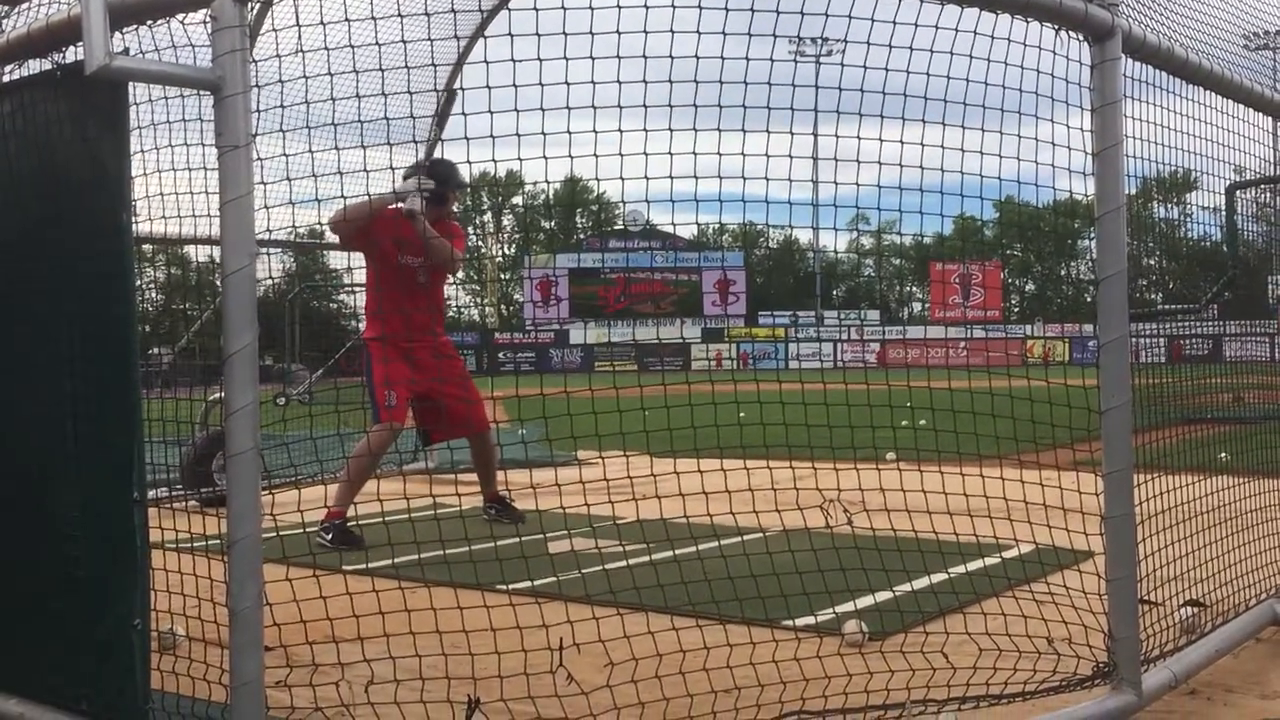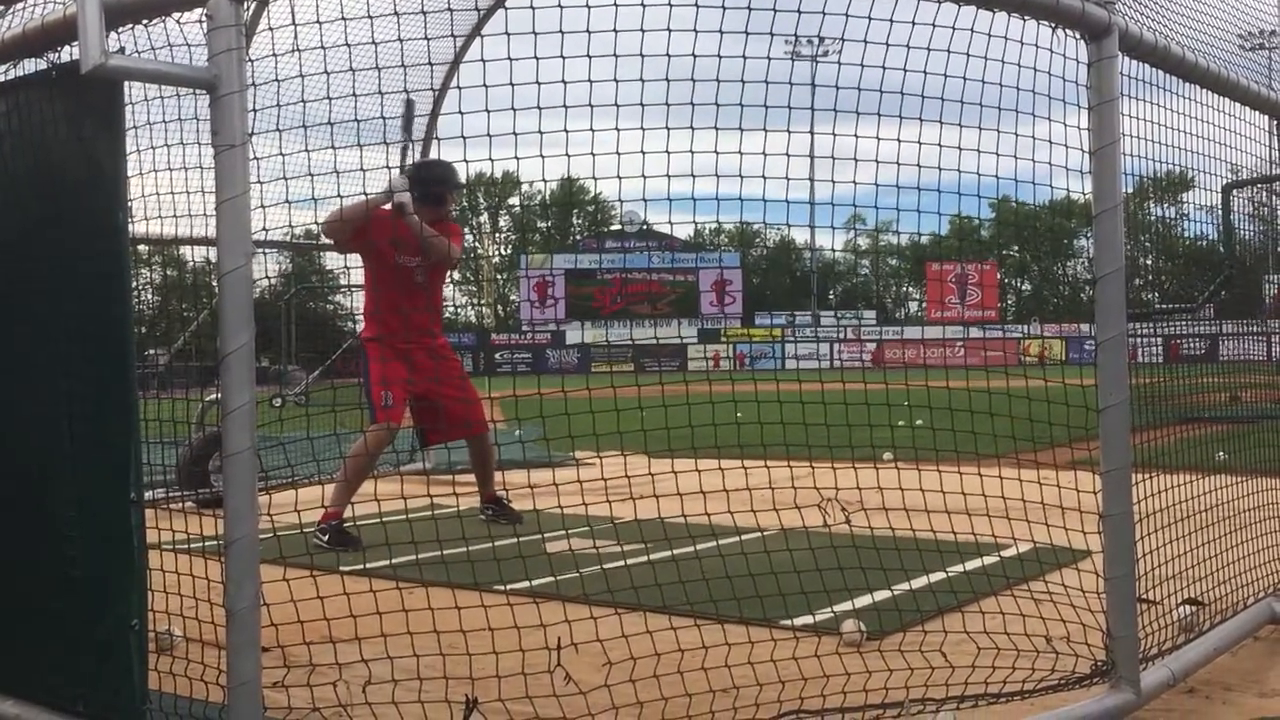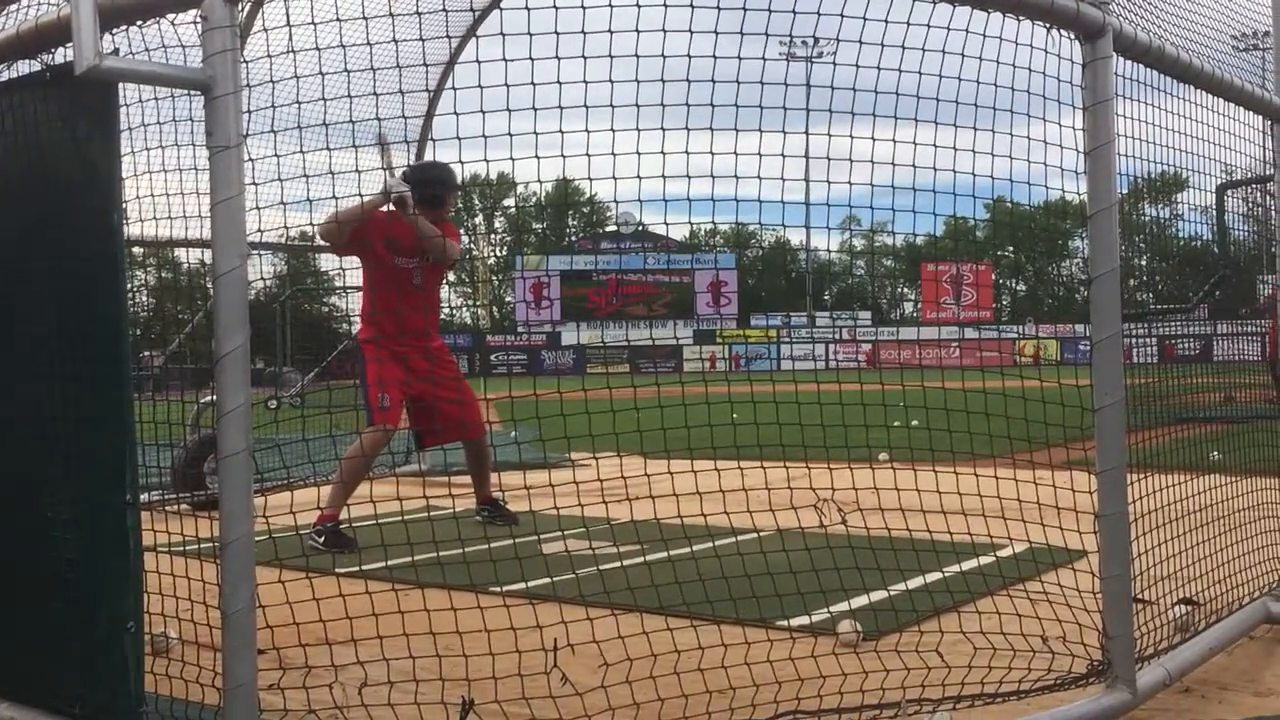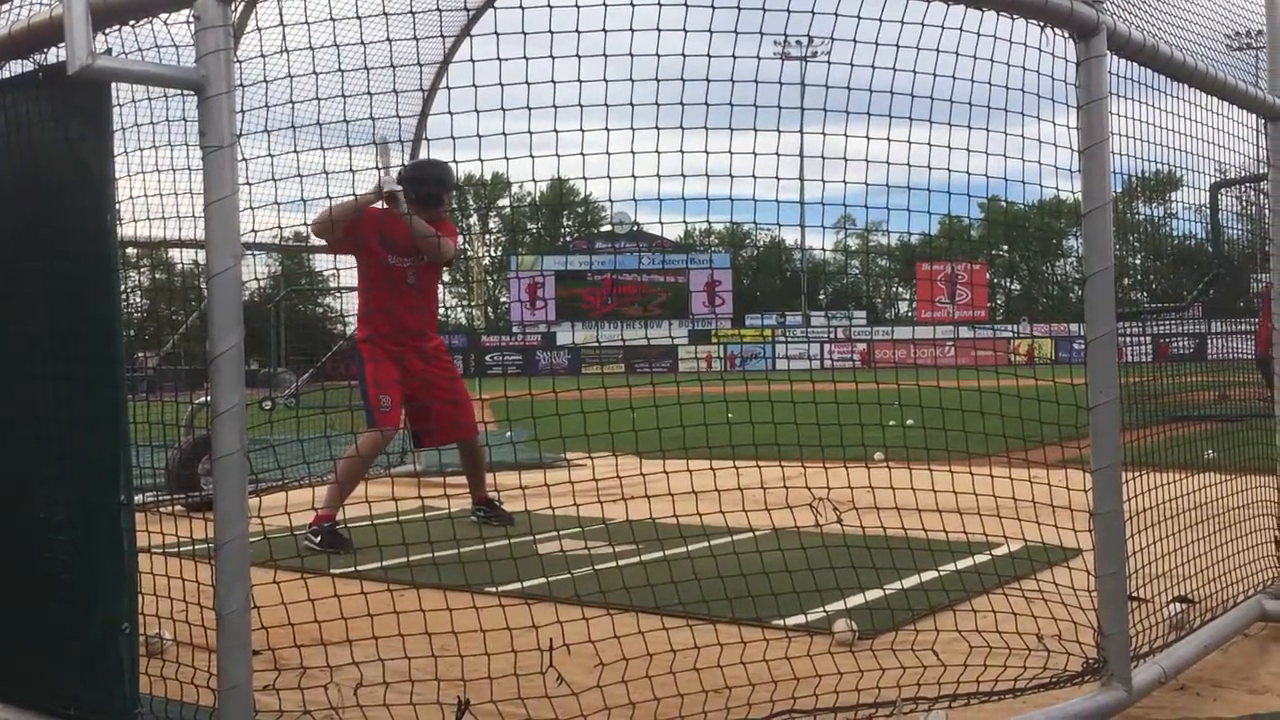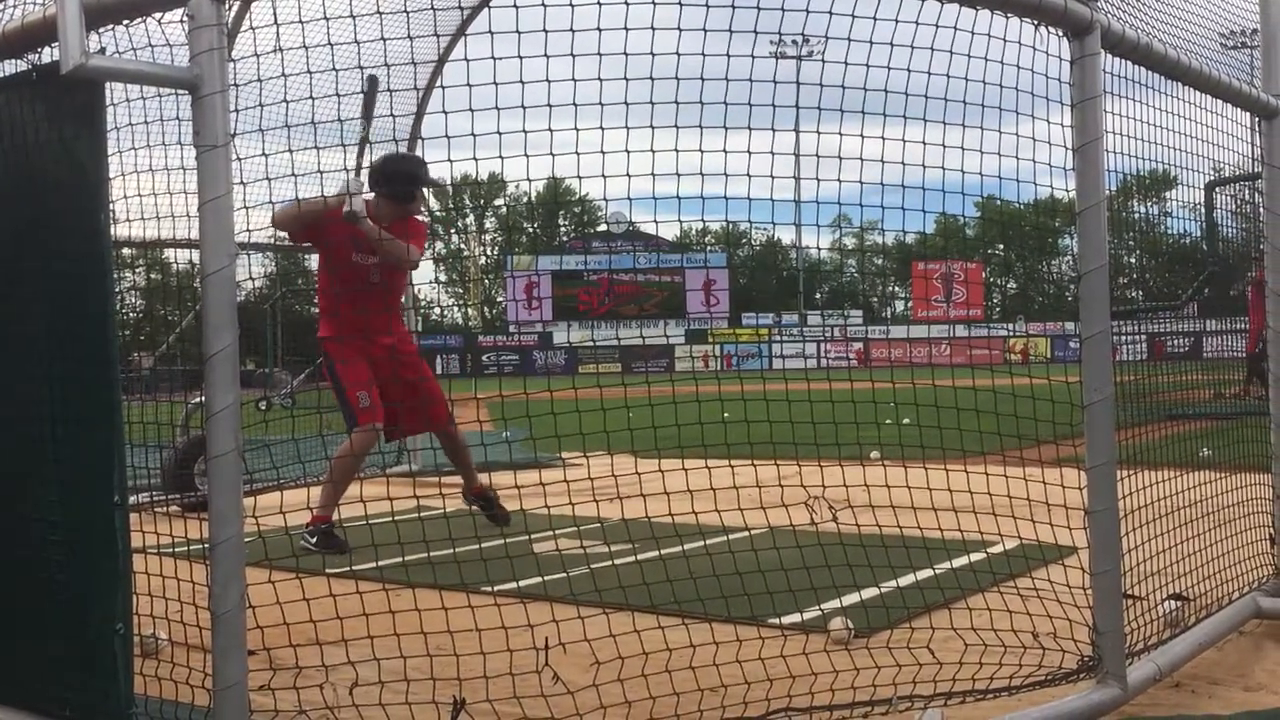
dt=0.3s
person 1, frame 1
left shoulder: (450, 231)
right shoulder: (383, 222)
left elbow: (452, 263)
right elbow: (337, 223)
left wrist: (418, 220)
right wrist: (394, 196)
left hip: (433, 344)
right hip: (387, 343)
left knee: (478, 422)
right knee: (388, 426)
left ankle: (492, 499)
right ankle: (333, 519)
person 1, frame 2
left shoulder: (447, 229)
right shoulder: (378, 223)
left elbow: (449, 256)
right elbow: (330, 228)
left wrist: (409, 215)
right wrist: (384, 198)
left hip: (431, 345)
right hip: (385, 344)
left knee: (476, 423)
right knee: (384, 427)
left ankle: (489, 500)
right ankle: (329, 520)
person 1, frame 3
left shoulder: (444, 230)
right shoulder: (377, 225)
left elbow: (448, 254)
right elbow: (327, 232)
left wrist: (409, 211)
right wrist: (381, 200)
left hip: (429, 347)
right hip: (382, 346)
left knee: (473, 426)
right knee: (381, 429)
left ankle: (486, 501)
right ankle: (325, 522)
person 1, frame 4
left shoulder: (443, 228)
right shoulder: (371, 222)
left elbow: (445, 253)
right elbow: (320, 227)
left wrist: (402, 210)
right wrist: (372, 198)
left hip: (426, 346)
right hip: (378, 345)
left knee: (466, 428)
right knee: (382, 430)
left ankle: (481, 501)
right ankle: (321, 523)
person 1, frame 5
left shoulder: (413, 227)
right shoulder: (334, 218)
left elbow: (407, 260)
right elbow: (280, 219)
left wrist: (363, 224)
right wrist: (339, 201)
left hip: (392, 339)
right hip: (344, 340)
left knee: (441, 416)
right knee: (367, 430)
left ankle: (474, 490)
right ankle: (317, 523)
